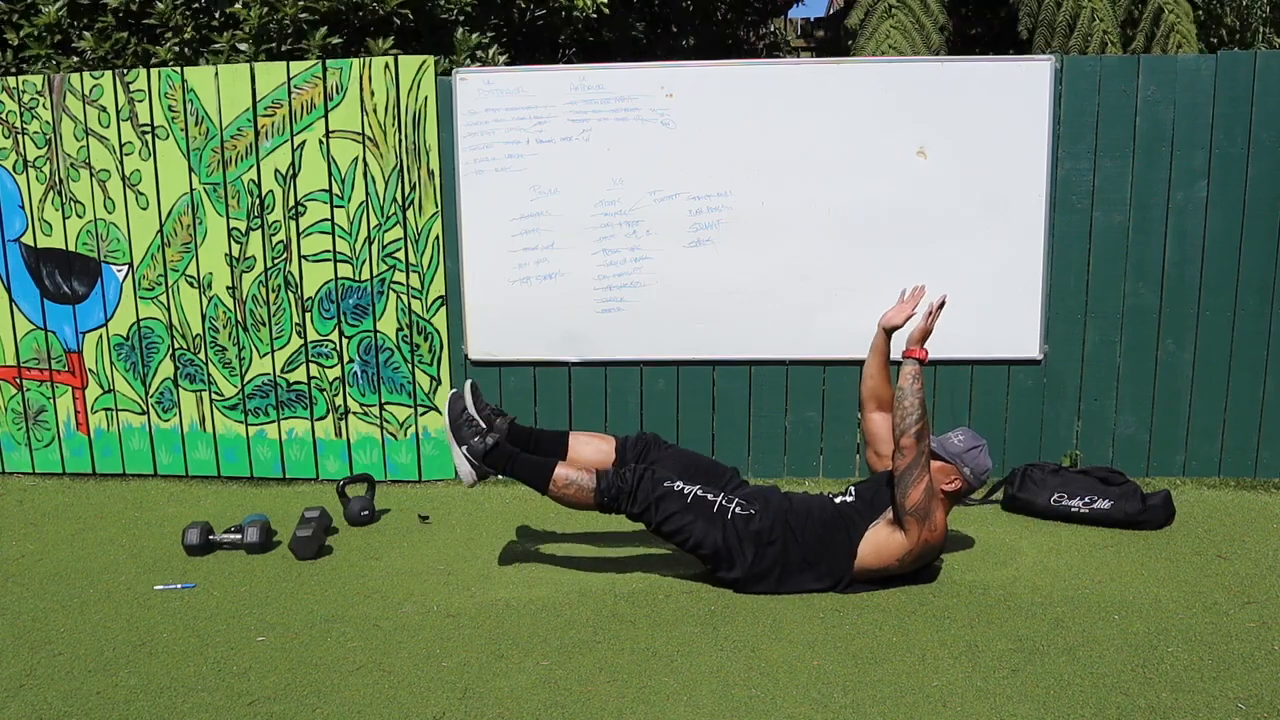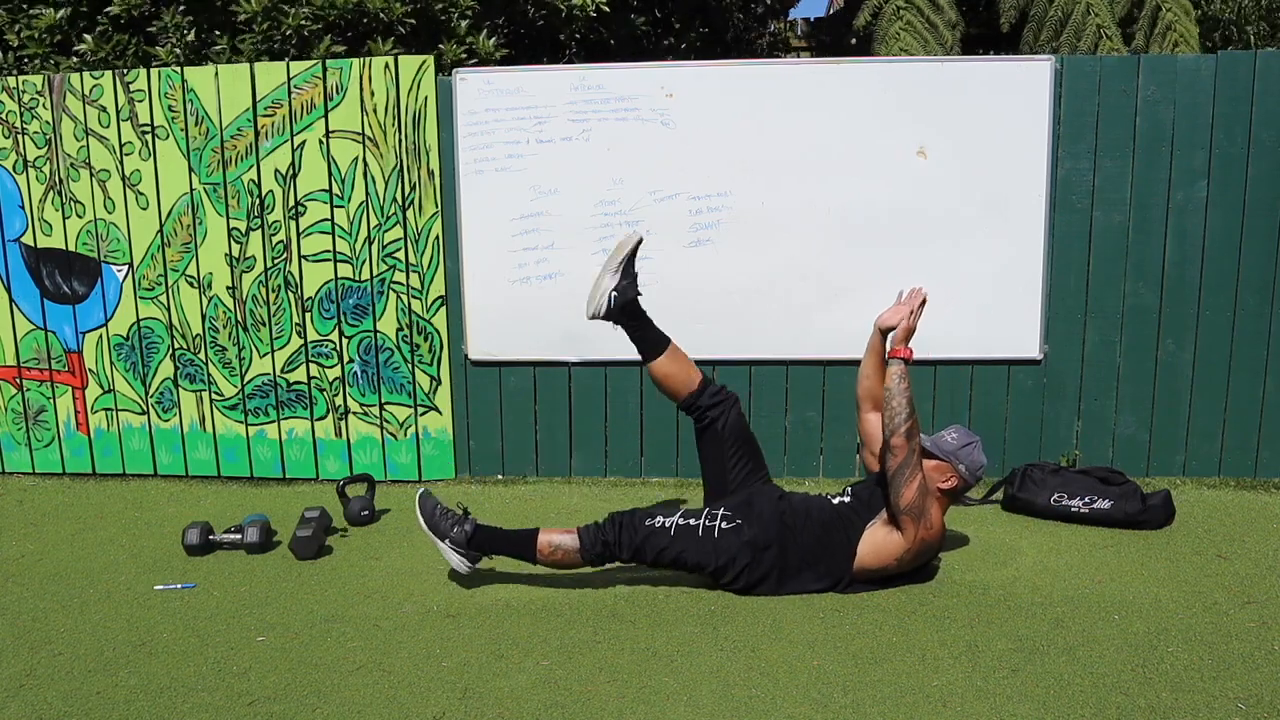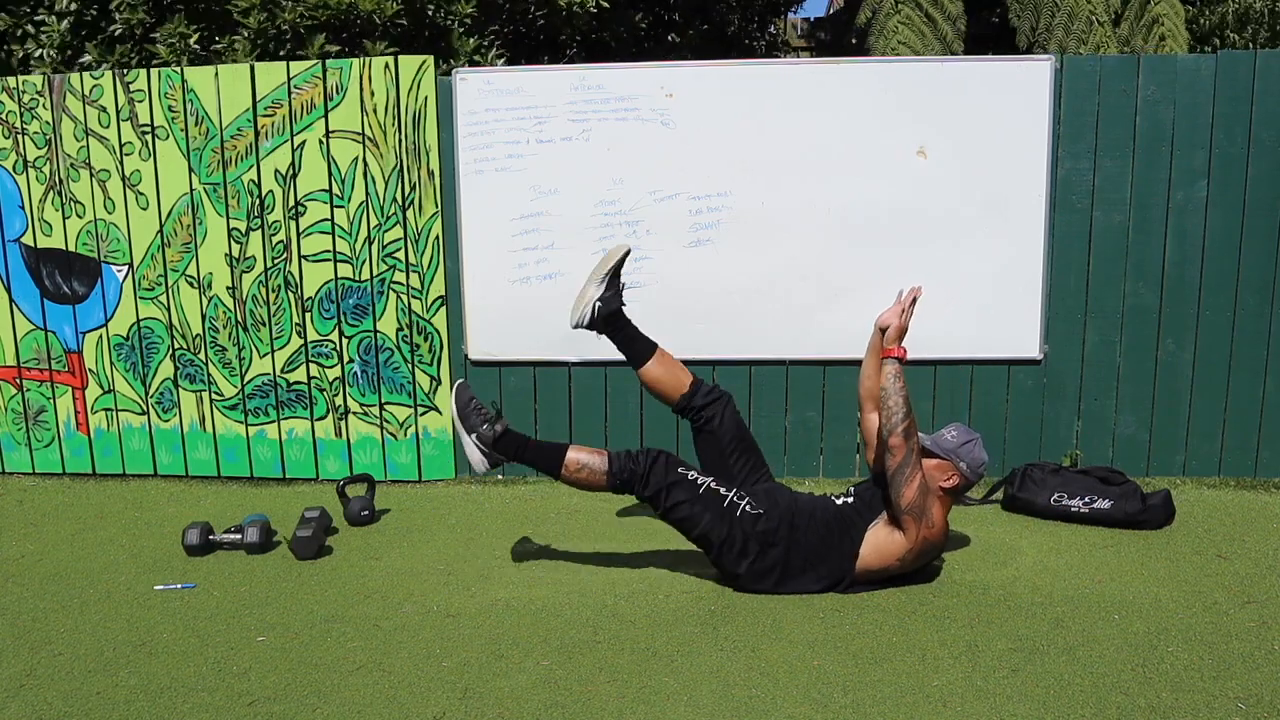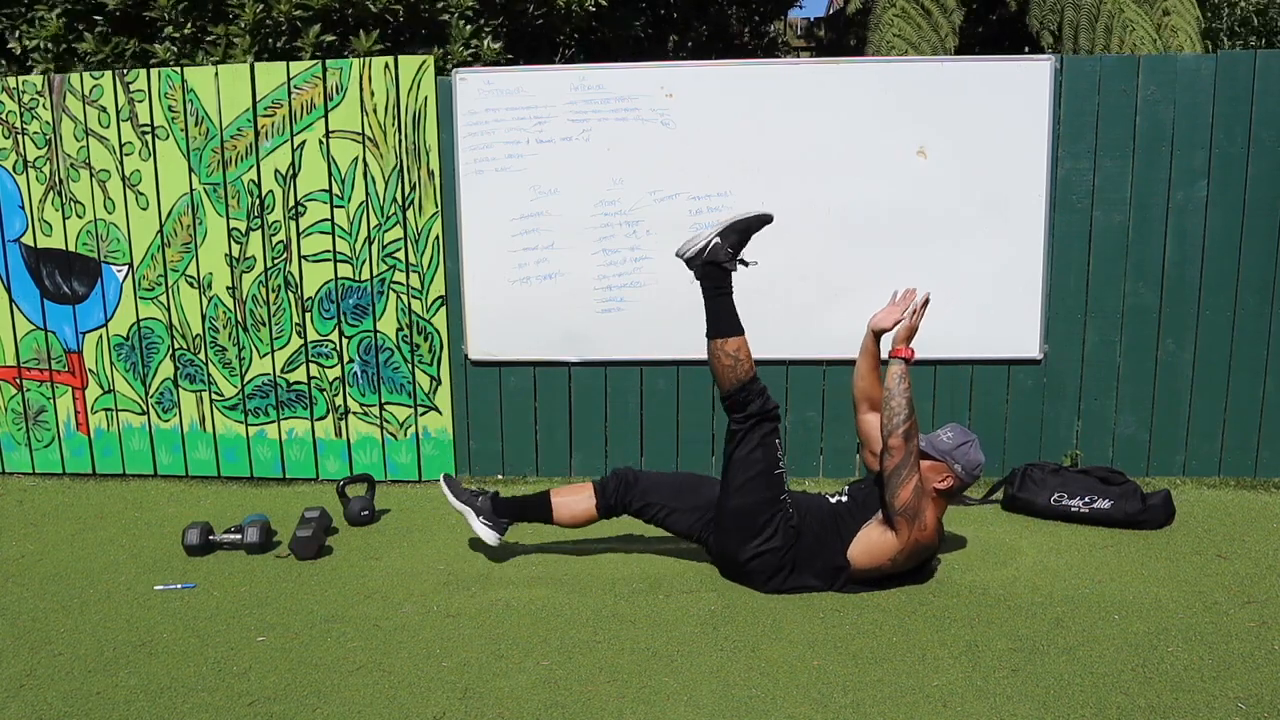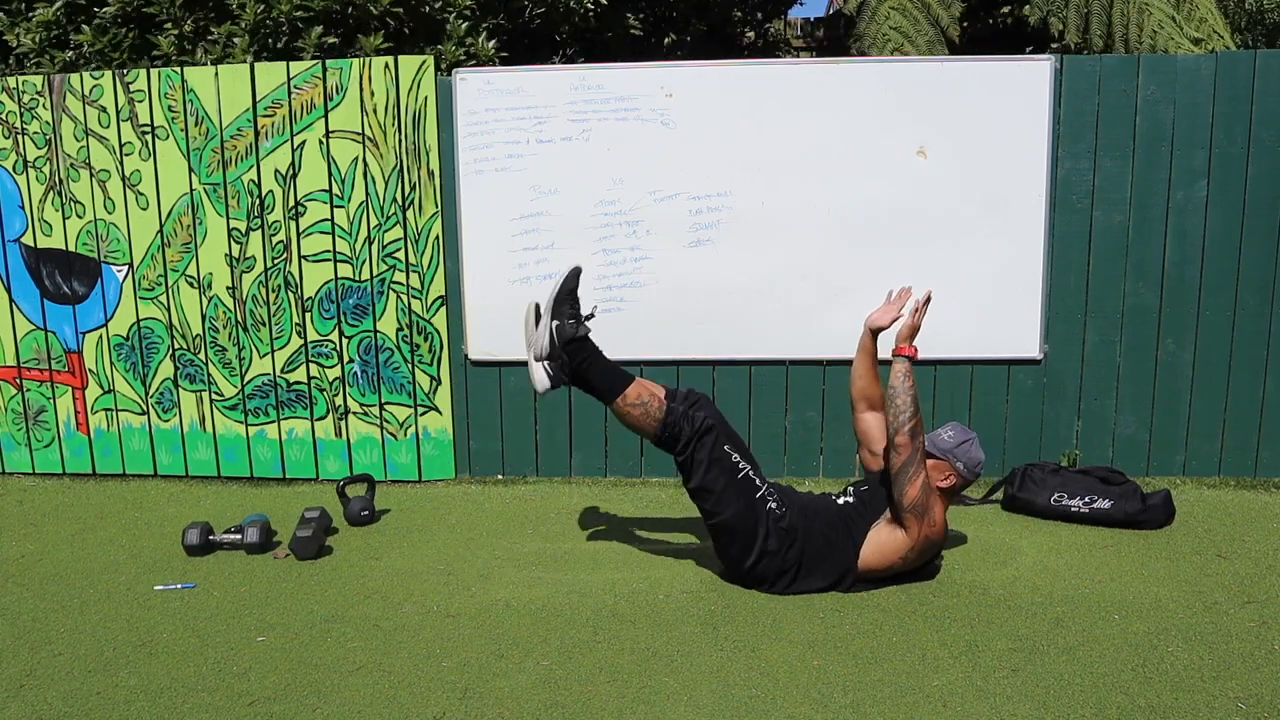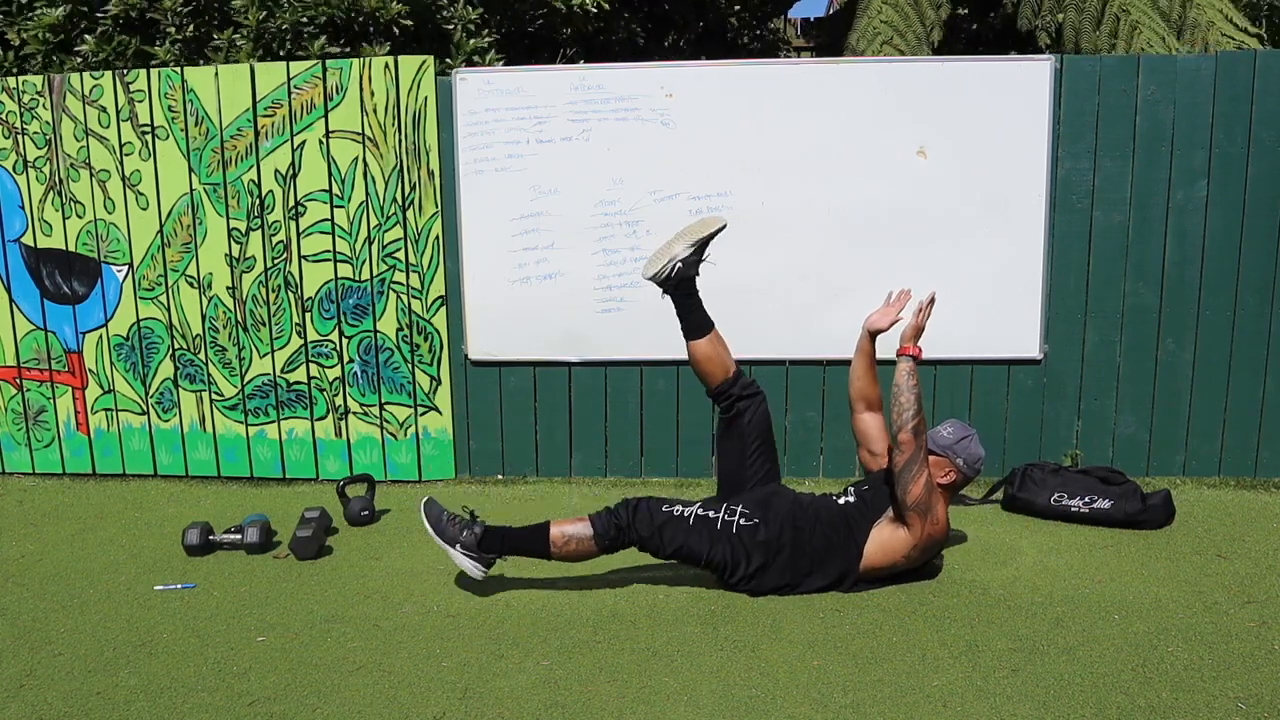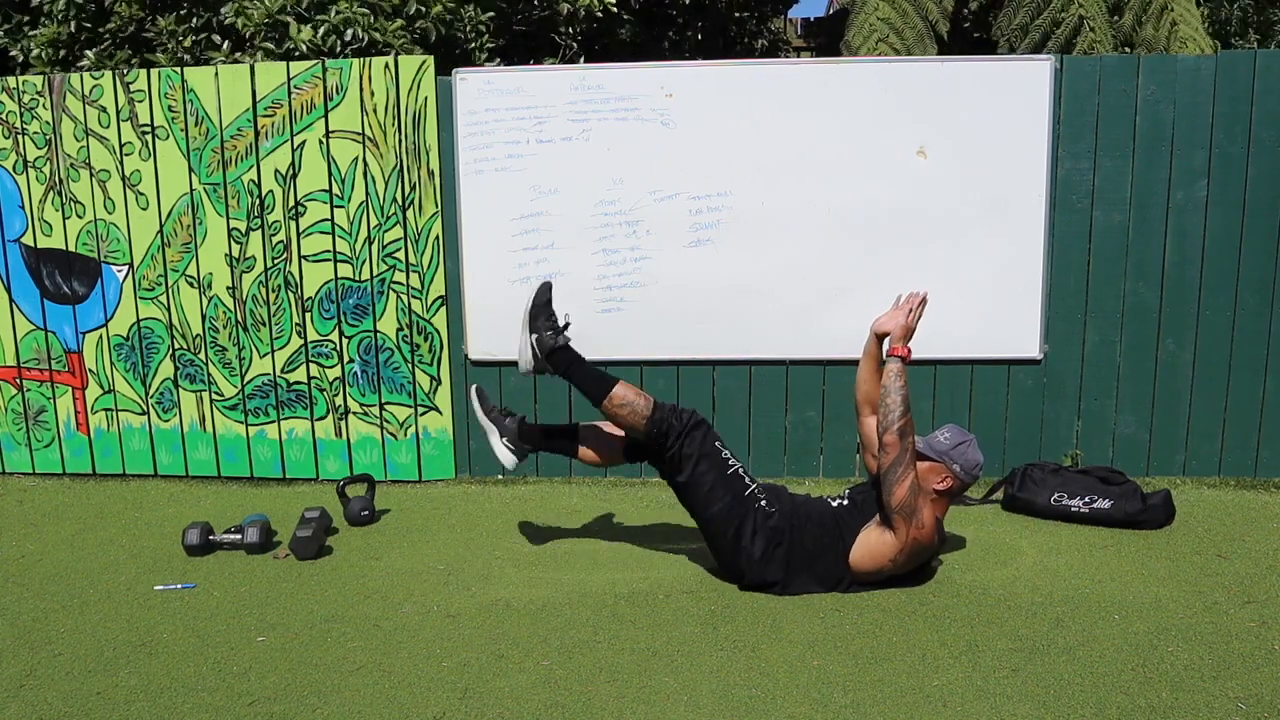
dt=0.3s
person 1, frame 1
left shoulder: (925, 530)
right shoulder: (900, 485)
left elbow: (910, 444)
right elbow: (876, 412)
left wrist: (915, 353)
right wrist: (884, 333)
left hip: (761, 549)
right hip: (763, 510)
left knee: (637, 486)
right knee: (644, 453)
left ankle: (494, 456)
right ankle: (514, 438)
person 1, frame 2
left shoulder: (919, 529)
right shoulder: (892, 483)
left elbow: (899, 444)
right elbow: (870, 412)
left wrist: (901, 353)
right wrist: (879, 334)
left hip: (760, 551)
right hip: (763, 508)
left knee: (624, 532)
right knee: (715, 405)
left ankle: (481, 540)
right ankle: (623, 309)
person 1, frame 3
left shoulder: (923, 529)
right shoulder: (898, 493)
left elbow: (897, 441)
right elbow: (871, 412)
left wrist: (892, 352)
right wrist: (876, 332)
left hip: (764, 551)
right hip: (772, 513)
left knee: (655, 470)
right knee: (708, 405)
left ankle: (504, 444)
right ankle: (611, 319)
person 1, frame 4
left shoulder: (917, 532)
right shoulder: (896, 490)
left elbow: (895, 442)
right elbow: (868, 411)
left wrist: (901, 352)
right wrist: (872, 335)
left hip: (764, 550)
right hip: (754, 529)
left knee: (753, 411)
right knee: (624, 485)
left ankle: (715, 275)
right ankle: (501, 512)
person 1, frame 5
left shoulder: (924, 526)
right shoulder: (897, 489)
left elbow: (904, 447)
right elbow: (866, 409)
left wrist: (903, 356)
right wrist: (871, 335)
left hip: (770, 550)
right hip: (775, 521)
left knee: (696, 425)
right knee: (687, 411)
left ankle: (575, 351)
right ankle: (570, 366)
person 1, frame 6
left shoulder: (924, 526)
right shoulder: (890, 484)
left elbow: (906, 441)
right elbow: (864, 409)
left wrist: (908, 352)
right wrist: (869, 334)
left hip: (760, 551)
right hip: (764, 507)
left knee: (636, 517)
right knee: (741, 397)
left ankle: (490, 541)
right ankle: (681, 286)
person 1, frame 7
left shoulder: (918, 534)
right shoulder: (903, 497)
left elbow: (891, 447)
right elbow: (870, 417)
left wrist: (901, 351)
right wrist: (876, 340)
left hip: (764, 550)
right hip: (770, 525)
left knee: (677, 428)
right knee: (651, 437)
left ankle: (555, 355)
right ankle: (526, 437)
